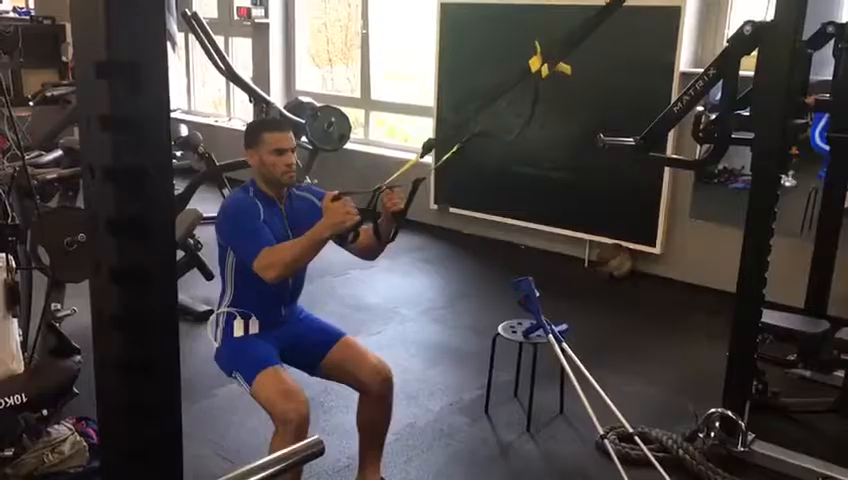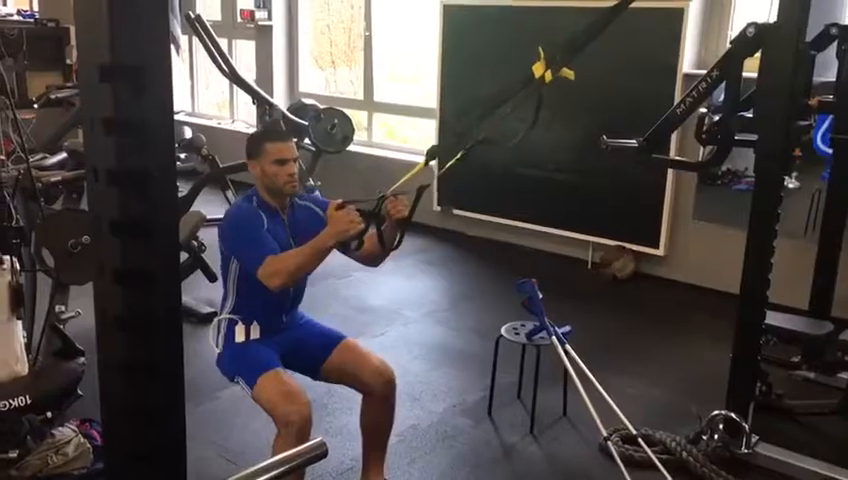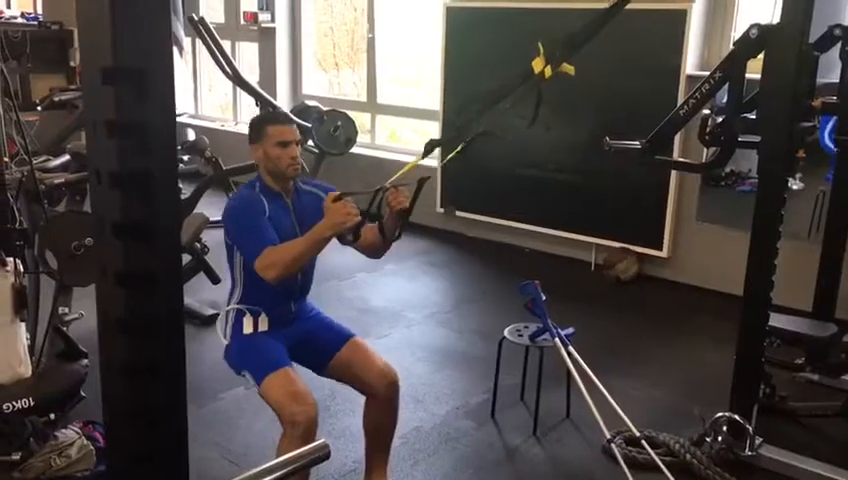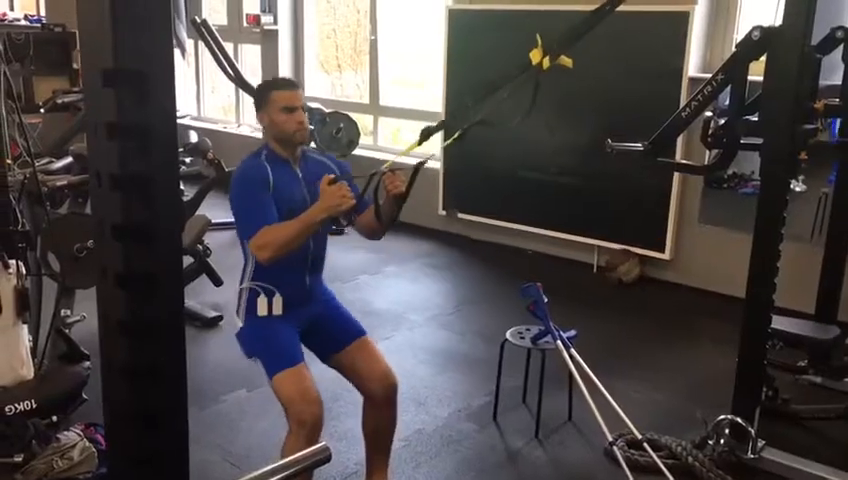
dt=0.2s
person 1, frame 1
left shoulder: (308, 198)
right shoulder: (239, 208)
left elbow: (366, 248)
right elbow: (270, 269)
left wrist: (388, 219)
right wrist: (327, 227)
left hip: (292, 318)
right hip: (243, 330)
left knee: (378, 378)
right knee: (293, 412)
person 1, frame 2
left shoulder: (310, 207)
right shoulder: (242, 218)
left elbow: (368, 256)
right elbow: (275, 276)
left wrist: (392, 226)
right wrist: (331, 235)
left hip: (293, 324)
right hip: (245, 336)
left knee: (381, 379)
right knee: (296, 414)
person 1, frame 3
left shoulder: (317, 193)
right shoulder: (245, 205)
left elbow: (372, 247)
right elbow: (271, 268)
left wrist: (393, 217)
right wrist: (326, 228)
left hip: (302, 315)
right hip: (254, 327)
left knee: (384, 382)
right knee: (301, 414)
person 1, frame 4
left shoulder: (327, 166)
right shoulder: (252, 175)
left elbow: (371, 229)
right elbow: (263, 248)
left wrist: (391, 200)
right wrist: (321, 210)
left hip: (316, 297)
right hip: (268, 307)
left knee: (381, 386)
right knee: (307, 415)
